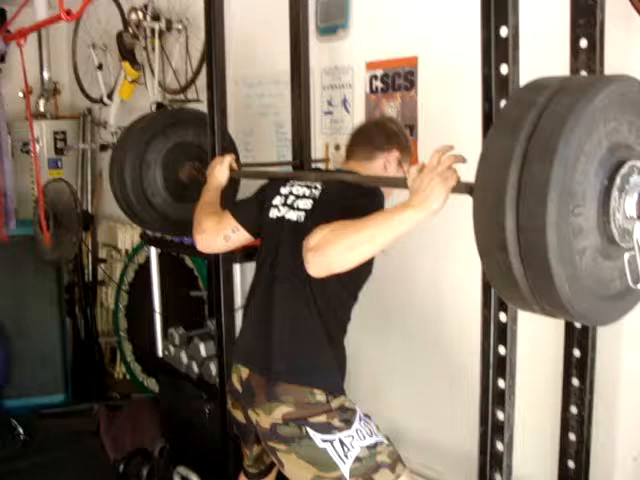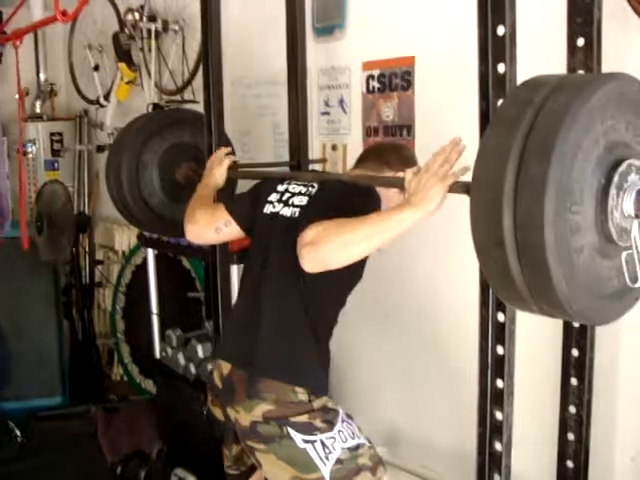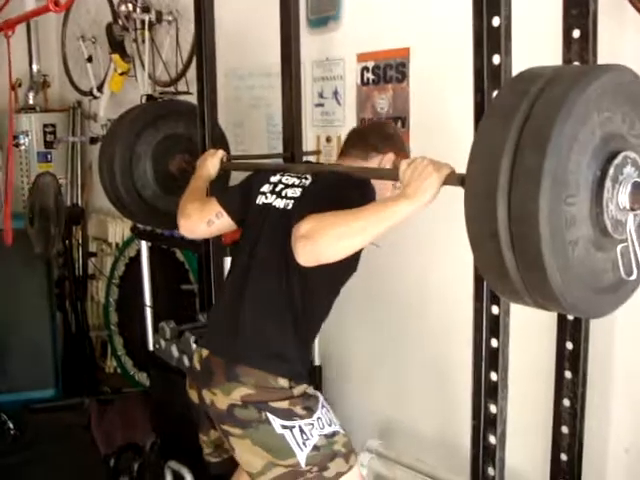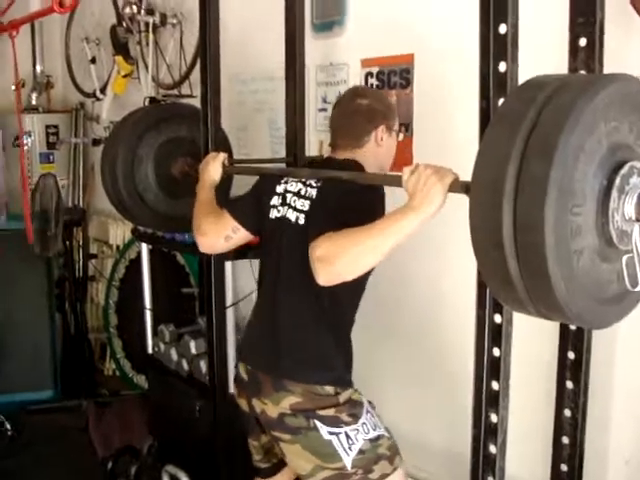
dt=0.4s
person 1, frame 1
left shoulder: (285, 188)
right shoulder: (361, 195)
left elbow: (208, 236)
right elbow: (320, 253)
left wrist: (214, 184)
right wrist: (418, 206)
left hip: (246, 379)
right hip: (299, 394)
person 1, frame 2
left shoulder: (282, 187)
right shoulder: (360, 198)
left elbow: (198, 227)
right elbow: (315, 249)
left wrist: (210, 181)
right wrist: (414, 207)
left hip: (228, 376)
right hip: (281, 394)
person 1, frame 3
left shoulder: (277, 178)
right shoulder: (352, 188)
left elbow: (192, 222)
right elbow: (310, 242)
left wrist: (203, 175)
right wrist: (408, 199)
left hip: (212, 366)
right hip: (264, 383)
person 1, frame 4
left shoulder: (283, 181)
right shoulder: (359, 189)
left elbow: (210, 237)
right elbow: (328, 263)
left wrist: (207, 181)
right wrist: (417, 209)
left hip: (254, 373)
right hip: (307, 389)
